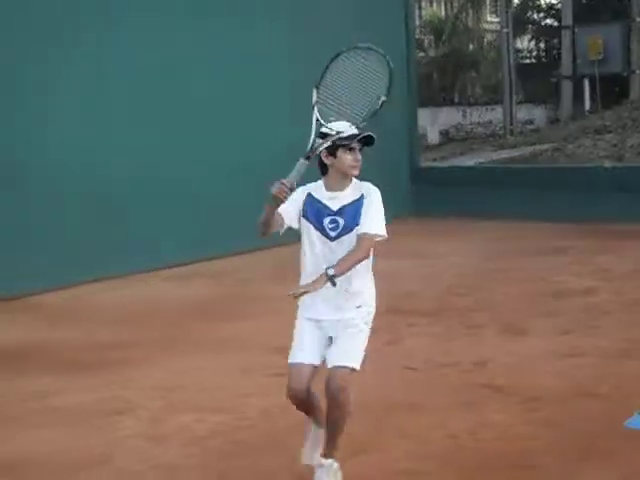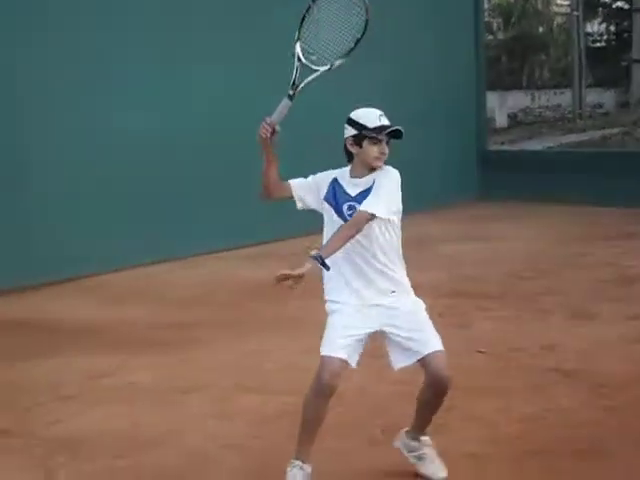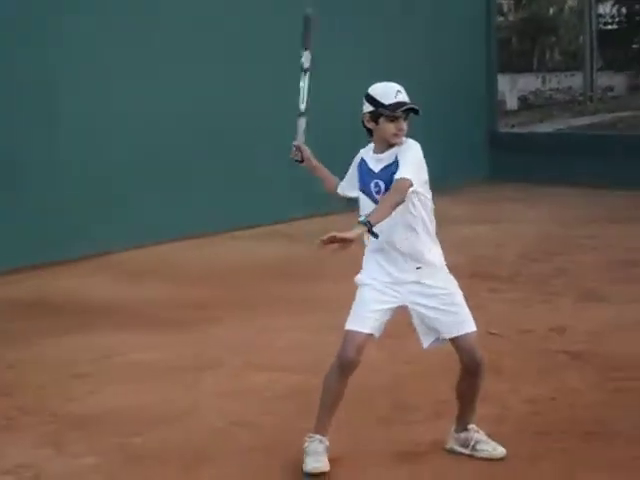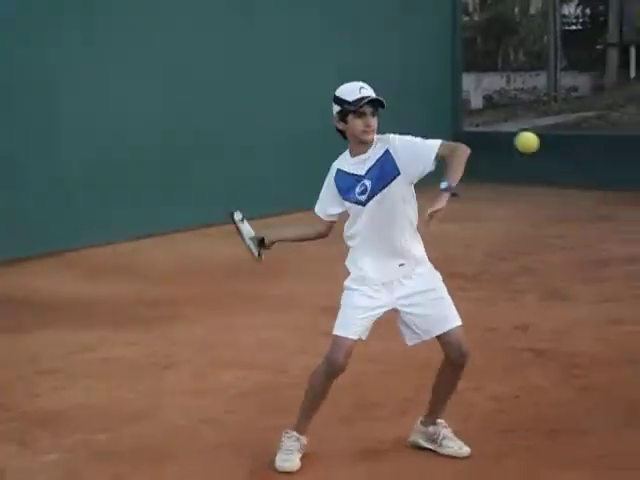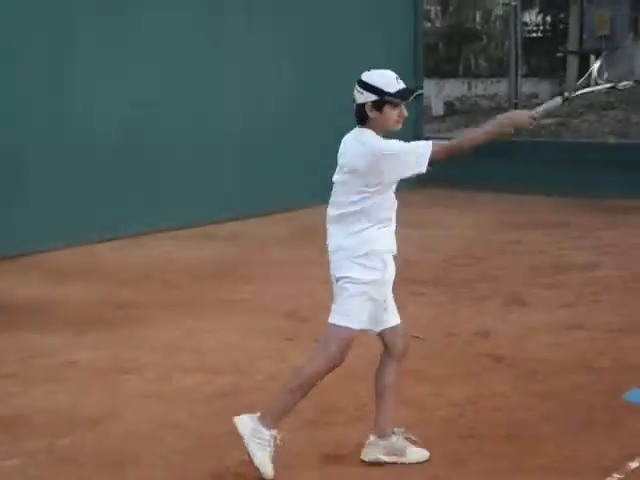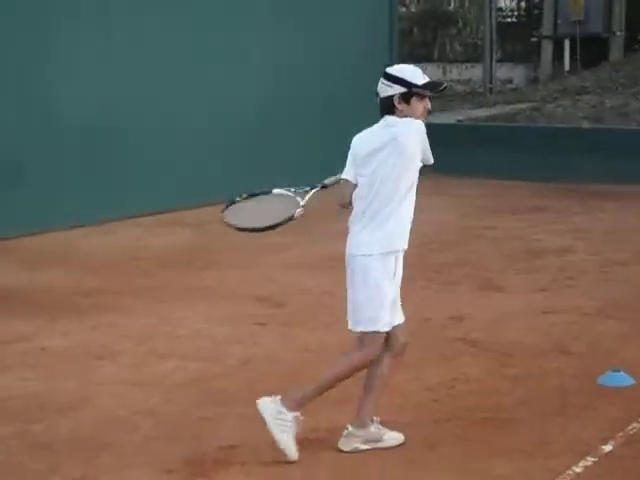
dt=0.3s
person 1, frame 1
left shoulder: (369, 194)
right shoulder: (305, 197)
left elbow: (365, 248)
right elbow: (267, 229)
left wrist: (327, 278)
right wrist: (274, 203)
left hip: (353, 308)
right hip: (314, 310)
left knee: (337, 386)
right knee: (297, 389)
right ankle: (320, 424)
person 1, frame 2
left shoulder: (388, 179)
right shoulder: (328, 183)
left elbow: (354, 225)
right elbow: (272, 192)
left wrist: (313, 262)
right wrist: (269, 151)
left hip: (396, 297)
right hip: (348, 301)
left knee: (439, 376)
right knee: (326, 381)
left ankle: (415, 439)
person 1, frame 3
left shoulder: (409, 150)
right shoulder: (362, 160)
left elbow: (400, 193)
right elbow: (346, 191)
left wrist: (362, 229)
right wrist: (310, 160)
left hip: (428, 273)
right hip: (380, 275)
left knee: (473, 357)
right knee: (348, 355)
left ankle: (463, 432)
right ankle: (318, 438)
person 1, frame 4
left shoulder: (397, 147)
right shoulder: (338, 172)
left elbow: (458, 151)
right elbow: (322, 227)
left wrist: (446, 192)
right wrist: (275, 236)
left hip: (414, 270)
right hip: (366, 277)
left knee: (458, 351)
right knee: (336, 360)
left ankle: (429, 426)
right ankle: (295, 436)
person 1, frame 5
left shoulder: (354, 141)
right shoulder: (381, 150)
right elbow: (445, 149)
right wrist: (504, 121)
left hip: (368, 259)
right hip: (363, 264)
left knee: (396, 347)
right knee: (333, 352)
left ankle: (383, 438)
right ankle: (264, 425)
person 1, frame 6
left shoulder: (362, 139)
right shoulder: (413, 131)
left elbow: (346, 199)
left hip: (364, 249)
right hip: (380, 252)
left knee: (394, 342)
right knee: (369, 350)
left ankle: (362, 426)
right ankle: (286, 407)
